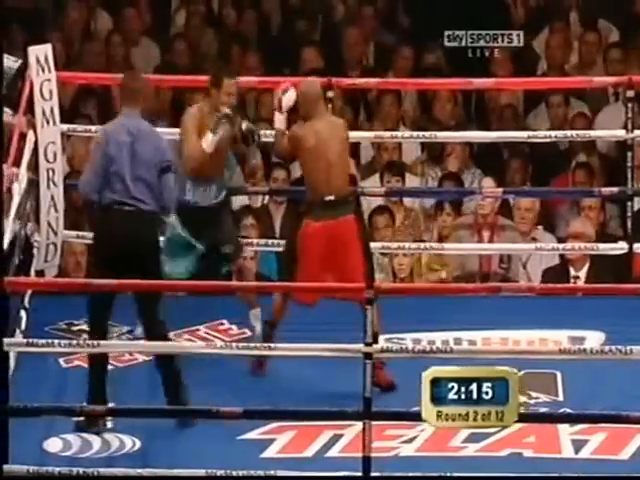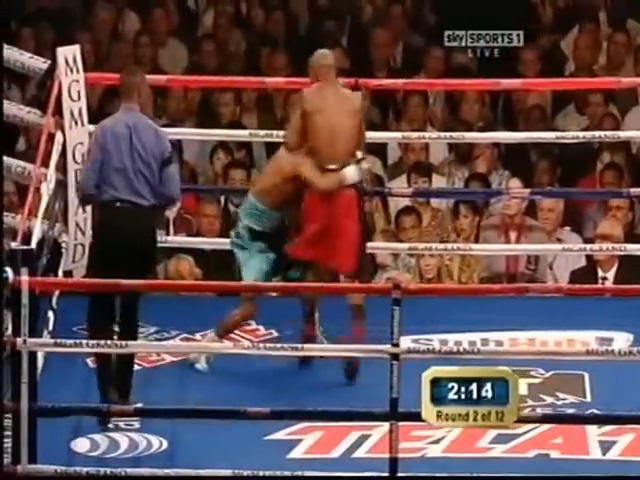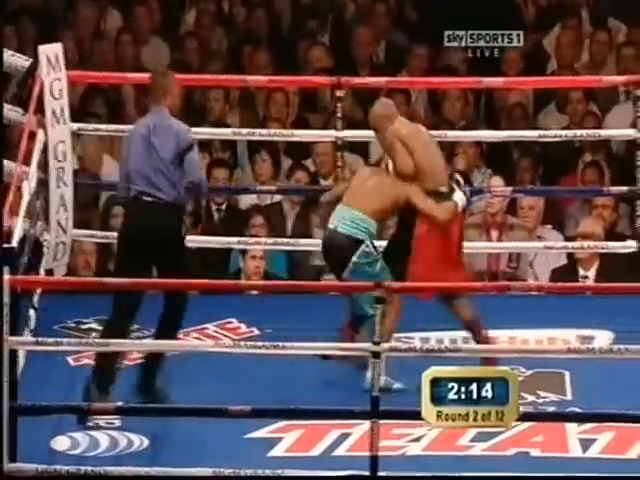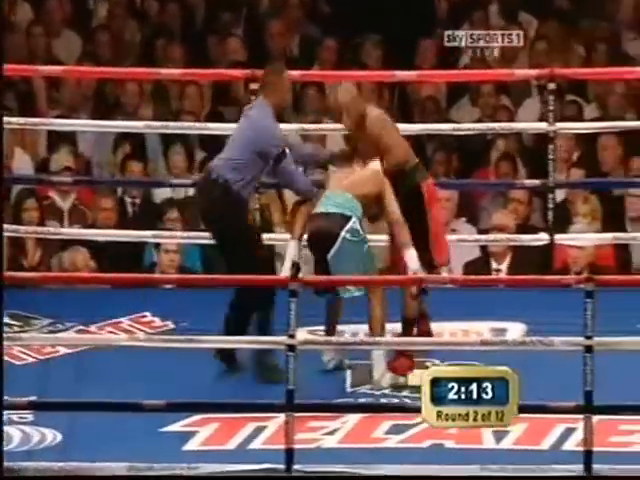
dt=0.7s
person 1, frame 1
left shoulder: (107, 134)
right shoulder: (157, 139)
left elbow: (88, 191)
right elbow: (170, 198)
left hip: (112, 226)
right hip: (145, 228)
left knee: (100, 319)
right knee: (152, 318)
left ankle: (96, 409)
right ankle: (176, 399)
person 1, frame 2
left shoulder: (104, 130)
right shoulder: (157, 133)
left elbow: (86, 187)
right elbow: (172, 193)
left wrist: (95, 200)
left hip: (111, 222)
right hip: (143, 225)
left knee: (101, 312)
right knee: (130, 311)
left ankle: (110, 390)
right ankle: (122, 392)
person 1, frame 3
left shoulder: (135, 132)
right shoulder: (179, 131)
left elbow: (124, 185)
right elbow: (196, 180)
right wrist: (206, 198)
left hip: (135, 217)
right hip: (165, 220)
left knee: (124, 305)
right knee: (176, 301)
left ankle: (99, 382)
right ankle: (146, 379)
person 1, frame 4
left shoulder: (257, 114)
right shoulder: (266, 126)
left elbow: (291, 150)
right elbow: (291, 176)
left wrist: (326, 154)
right wrist: (319, 193)
left hip: (217, 193)
right hip: (223, 200)
left knee: (250, 274)
right knee: (262, 273)
left ankle: (228, 348)
right ankle: (261, 354)
person 2, frame 1
left shoulder: (299, 133)
right shoulder: (341, 125)
left elbow: (281, 151)
left wrist: (281, 111)
left hip: (315, 217)
right hip: (345, 215)
right knee: (365, 293)
left ankle: (261, 354)
right ankle: (376, 368)
person 2, frame 2
left shoulder: (306, 98)
right shoulder: (355, 100)
left elbow: (291, 143)
right elbow: (360, 146)
right hip: (349, 186)
left knee: (317, 265)
right knee: (354, 270)
left ankle: (308, 332)
right ankle: (355, 337)
person 2, frame 3
left shoulder: (391, 135)
right shoulder: (418, 130)
left elbow: (407, 170)
right elbow: (426, 167)
left hip: (430, 211)
left knee: (395, 280)
right knee: (449, 284)
right ankle: (482, 342)
person 2, frame 4
left shoulder: (374, 121)
right shoulder: (357, 127)
left elbow: (399, 156)
left hip: (412, 187)
right hip: (400, 186)
right knee: (404, 265)
left ankle: (406, 349)
right ankle: (422, 326)
person 3, frame 1
left shoulder: (234, 119)
right shoulder: (193, 115)
right elbow: (190, 164)
left wrist: (249, 139)
right wrist: (214, 132)
left hip: (217, 200)
right hip: (187, 202)
left knee: (238, 266)
right knee: (170, 272)
left ankle: (258, 328)
person 3, frame 2
left shoulder: (292, 153)
right shoulder: (299, 159)
right elbow: (323, 184)
right wrist: (354, 172)
left hip: (273, 225)
right hip: (253, 232)
right knee: (250, 307)
person 3, frame 3
left shoulder: (364, 173)
right shoulder: (406, 188)
left elbow: (327, 199)
right elbow: (441, 215)
left wrist: (327, 233)
right wrist: (459, 197)
left hip: (333, 239)
right hip: (355, 243)
left knee: (367, 298)
person 3, frame 4
left shoulder: (338, 172)
right shoulder: (379, 179)
left elbow: (305, 207)
right elbow: (395, 219)
left wrist: (293, 251)
right wrist: (412, 259)
left hip: (317, 224)
right hip: (342, 223)
left knee: (336, 285)
right knee: (375, 289)
left ankle: (331, 354)
right ankle: (380, 369)
